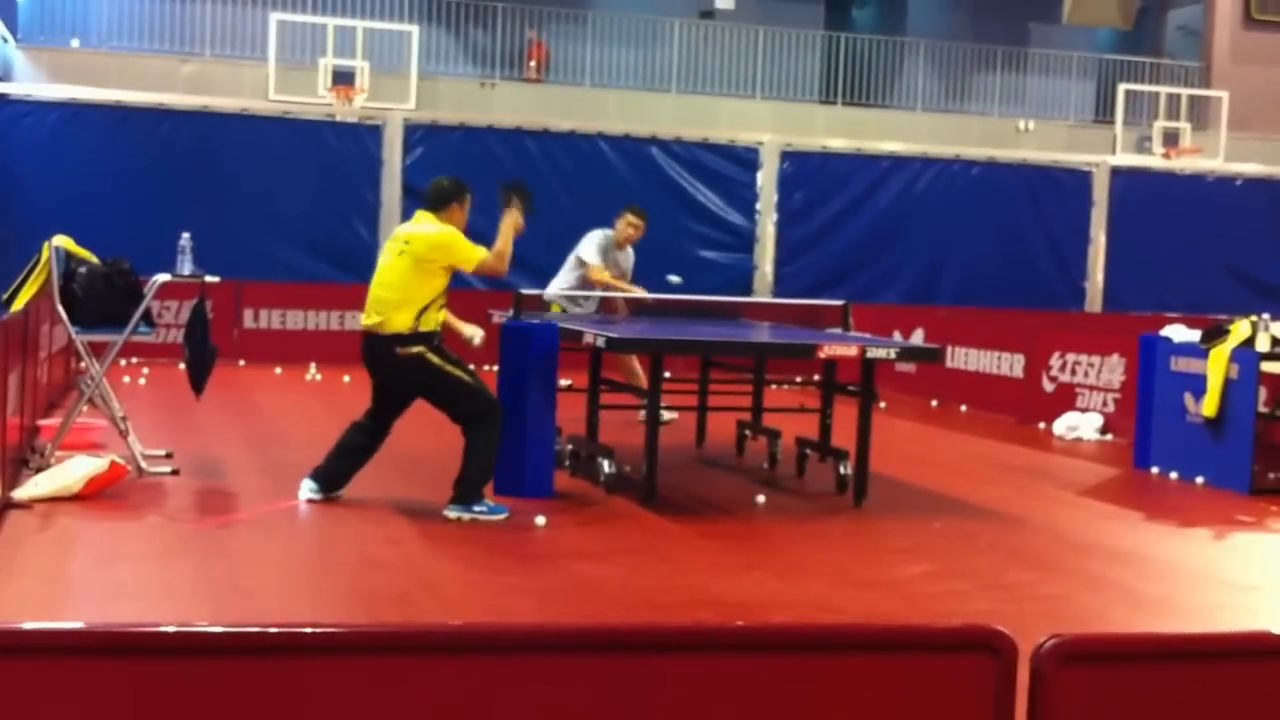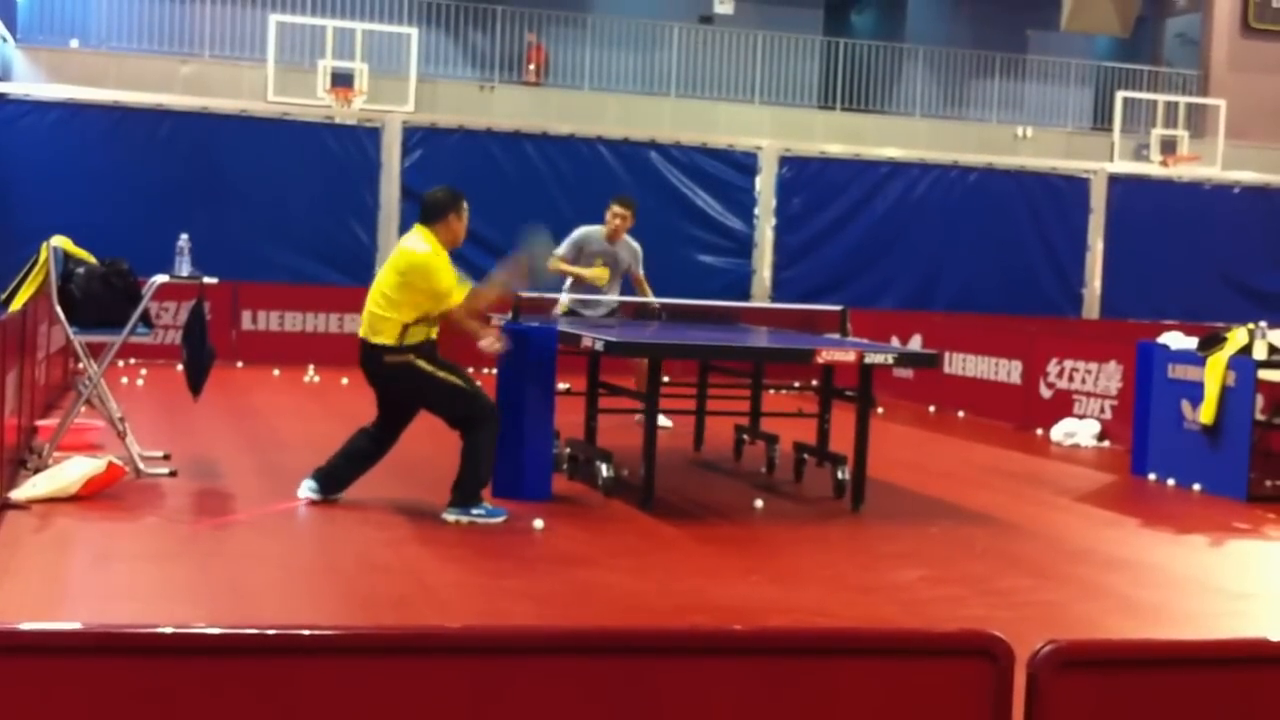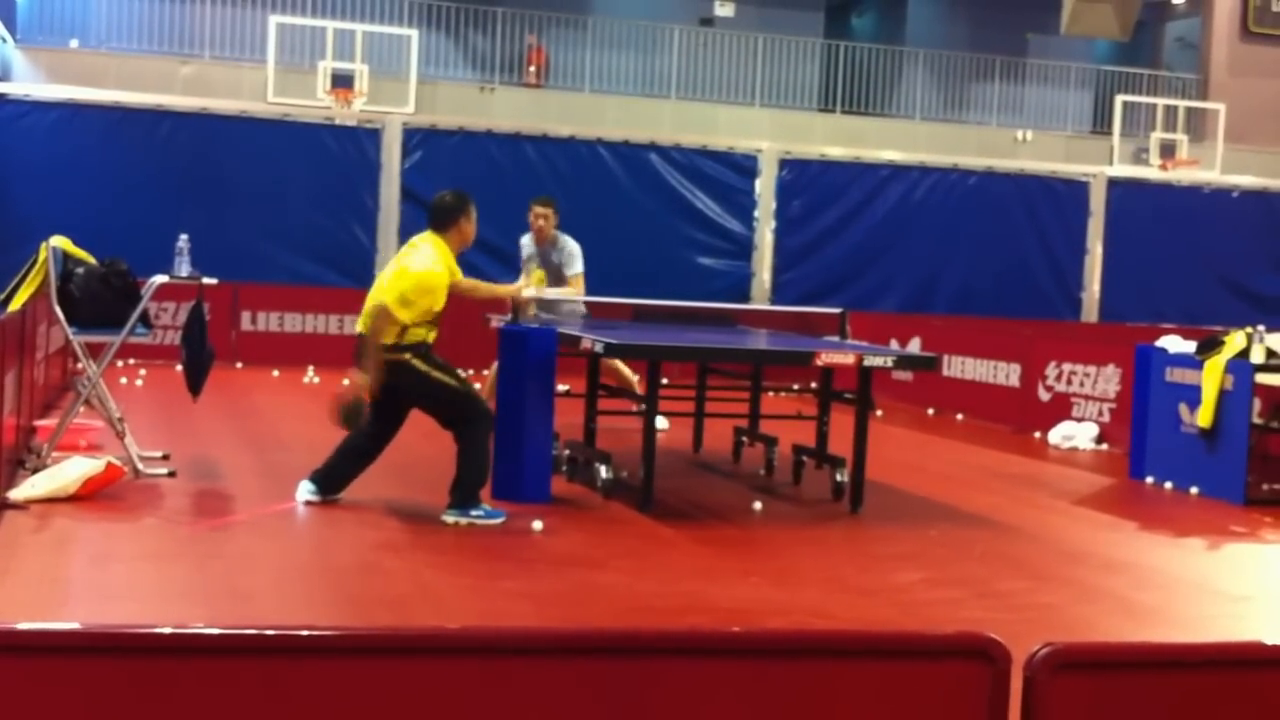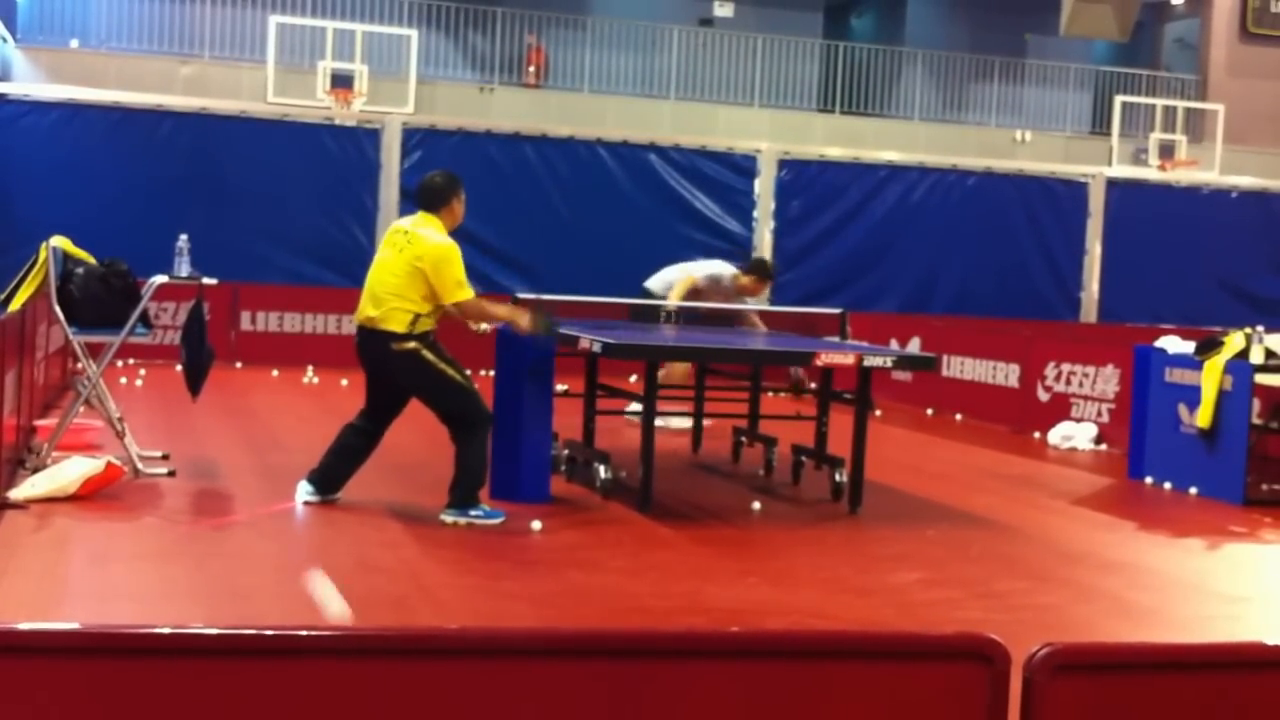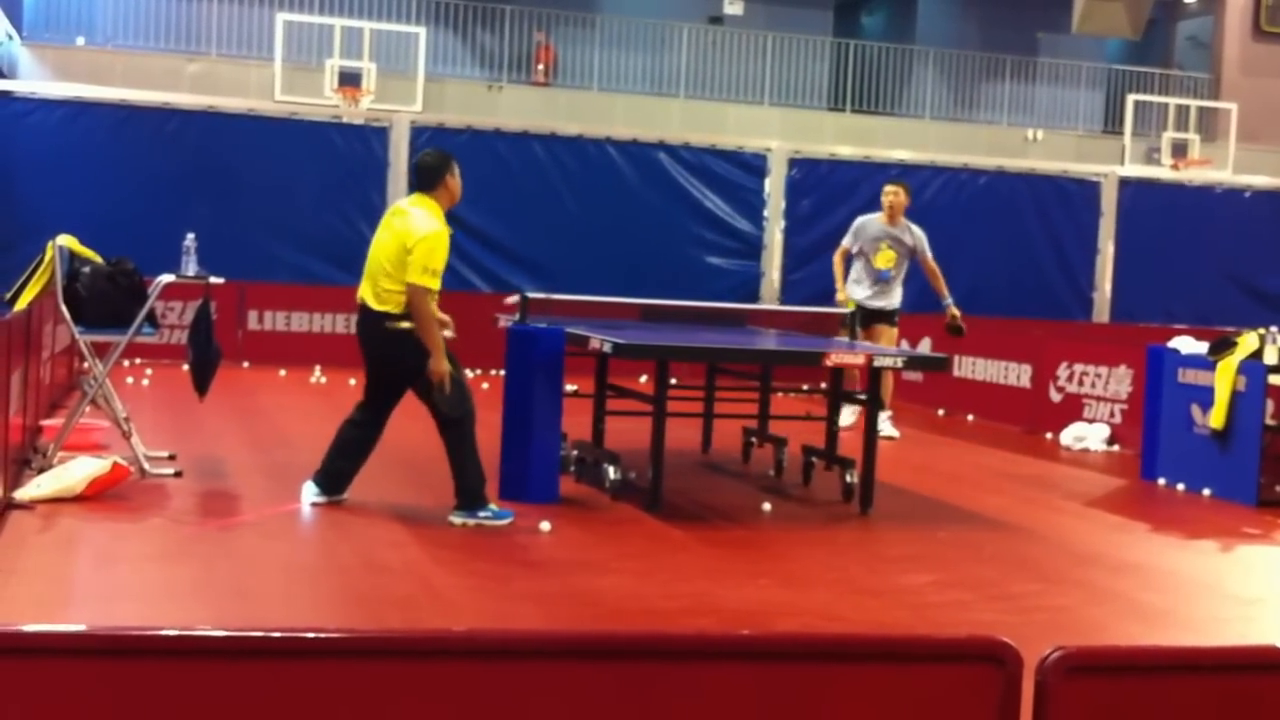
dt=1s
person 1, frame 1
left shoulder: (405, 233)
right shoulder: (440, 236)
right elbow: (497, 266)
left wrist: (457, 323)
right wrist: (509, 225)
left hip: (381, 345)
right hip: (409, 349)
left knee: (379, 417)
right knee: (485, 411)
left ankle: (321, 482)
right ankle: (467, 500)
person 1, frame 2
left shoulder: (423, 245)
right shoulder: (425, 257)
left elbow: (447, 304)
right elbow: (460, 303)
left wrist: (479, 331)
right wrist: (501, 283)
left hip: (385, 350)
right hip: (399, 357)
left knee: (389, 425)
right knee: (481, 416)
left ankle: (321, 484)
right ankle: (466, 504)
person 1, frame 3
left shoulder: (429, 247)
right shoulder: (428, 268)
left elbow: (461, 286)
right elbow: (380, 314)
left wrist: (509, 292)
right wrist: (368, 371)
left hip: (387, 350)
right hip: (396, 354)
left knee: (382, 423)
right knee: (476, 418)
left ankle: (320, 485)
right ankle: (464, 504)
person 1, frame 4
left shoulder: (400, 229)
right shoulder: (440, 246)
right elbow: (467, 306)
left wrist: (456, 311)
right wrist: (511, 316)
left hip: (373, 339)
right hip: (404, 346)
left knee: (374, 417)
right knee: (474, 417)
left ankle: (318, 485)
right ankle: (464, 505)
person 1, frame 5
left shoulder: (402, 210)
right shoulder: (432, 230)
right elbow: (418, 297)
left wrist: (434, 312)
right wrist: (437, 355)
left hip: (374, 322)
right hip: (398, 328)
left knee: (373, 408)
right knee: (456, 411)
left ankle: (325, 485)
right ankle: (471, 505)
person 2, frame 1
left shoulder: (628, 255)
right shoulder: (598, 238)
left elbow: (619, 291)
right elbow: (595, 276)
right wrist: (634, 291)
left hip: (588, 308)
right hip: (561, 301)
person 2, frame 2
left shoulder: (633, 250)
right shoulder: (584, 235)
left elbow: (640, 282)
right elbow: (553, 263)
right wrist: (581, 272)
left hip: (607, 311)
right hip: (573, 307)
left knee: (640, 355)
person 2, frame 3
left shoulder: (569, 247)
right shoulder: (525, 242)
left elbow: (577, 290)
left wrist: (540, 295)
left hip: (572, 318)
right hip: (538, 319)
left knee: (612, 366)
person 2, frame 4
left shoulder: (738, 295)
right shoulder: (722, 274)
left elbow: (754, 323)
right elbow: (685, 280)
right wrist: (671, 305)
right hip: (656, 294)
left ankle: (639, 406)
person 2, frame 5
left shoulder: (914, 234)
right shoulder: (863, 223)
left elbow: (931, 270)
right elbow: (840, 255)
left wrist: (948, 303)
right wrist: (840, 289)
left hip: (887, 305)
right hip: (856, 300)
left ankle: (883, 417)
right ankle: (851, 404)
